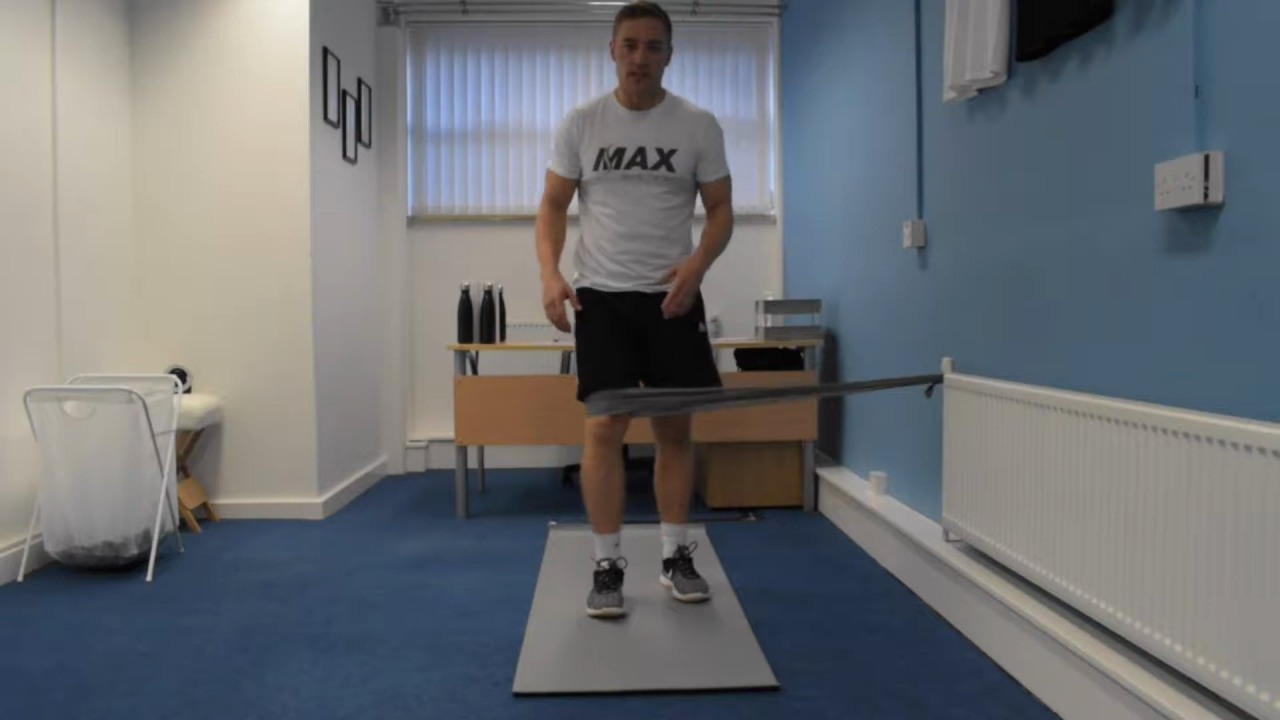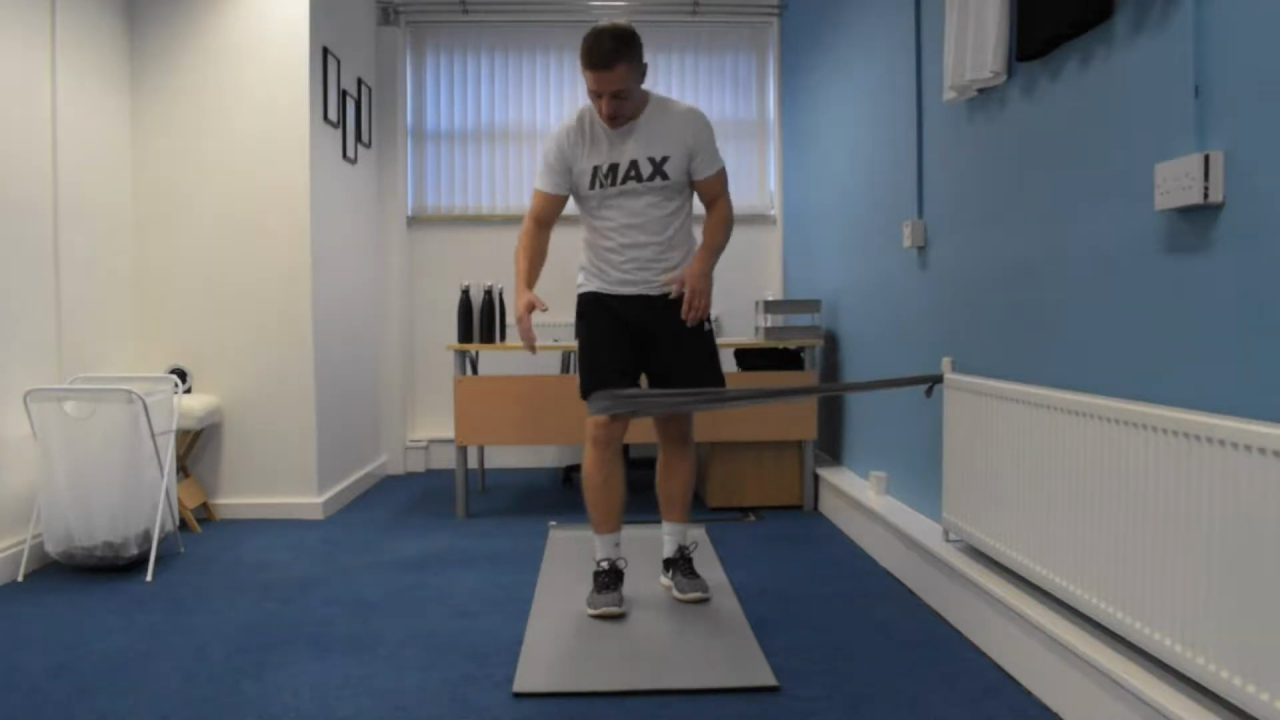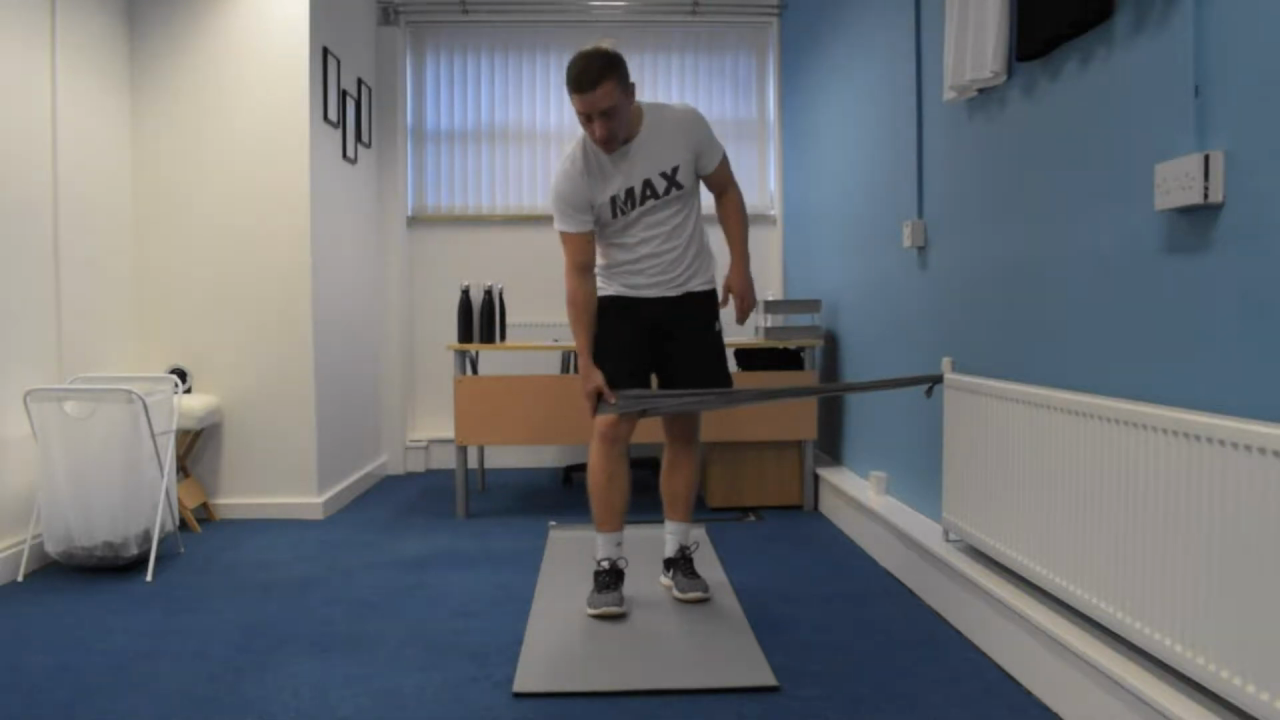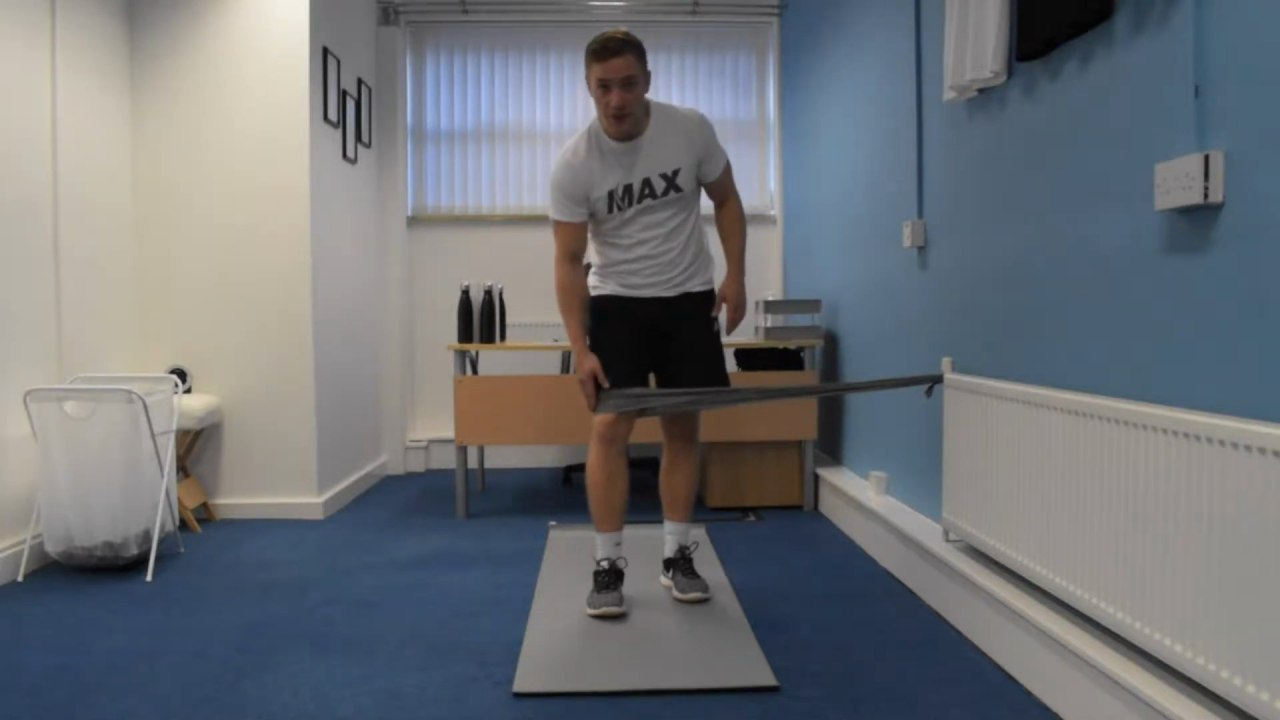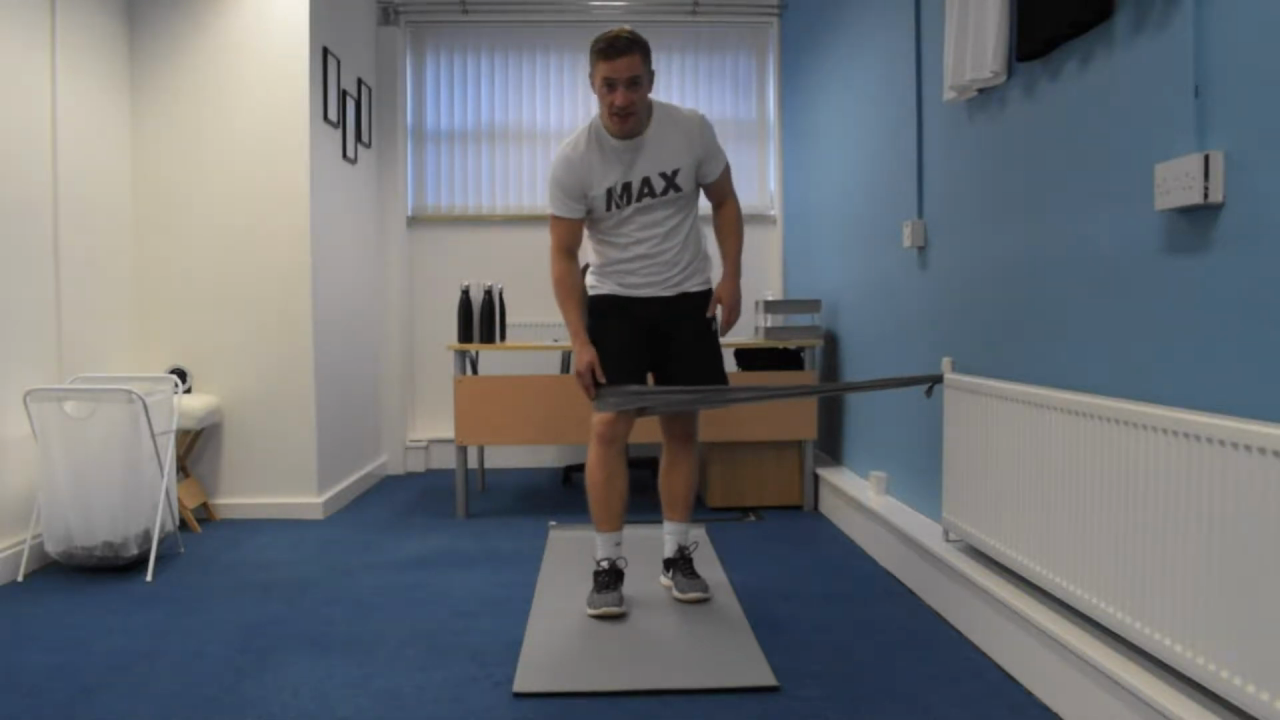
dt=0.5s
person 1, frame 1
left shoulder: (698, 125)
right shoulder: (580, 123)
left elbow: (720, 208)
right elbow: (553, 204)
left wrist: (697, 262)
right wrist: (550, 272)
left hip: (671, 297)
right hip: (602, 297)
left knee: (675, 429)
right knee: (604, 428)
left ankle: (676, 556)
right ankle: (607, 565)
person 1, frame 2
left shoulder: (687, 124)
right shoulder: (568, 139)
left elbow: (718, 204)
right elbow: (539, 222)
left wrist: (701, 264)
right wrist: (525, 287)
left hip: (676, 300)
right hip: (605, 300)
left knee: (676, 428)
right knee: (604, 427)
left ankle: (676, 556)
right ankle: (607, 566)
person 1, frame 3
left shoulder: (685, 125)
right shoulder: (573, 174)
left elbow: (726, 191)
right elbow: (580, 272)
left wrist: (740, 266)
right wrist: (586, 362)
left hip: (691, 297)
right hip: (621, 303)
left knee: (684, 428)
right knee: (612, 427)
left ankle: (677, 555)
right ankle: (608, 566)
person 1, frame 4
left shoulder: (691, 129)
right shoulder: (573, 164)
left elbow: (726, 200)
right elbow: (569, 260)
left wrist: (735, 274)
right wrist: (580, 348)
left hip: (689, 298)
right hip: (617, 302)
left knee: (682, 427)
right knee: (610, 427)
left ankle: (677, 556)
right ankle: (607, 566)
person 1, frame 5
left shoulder: (692, 129)
right shoulder: (574, 159)
left elbow: (724, 201)
right elbow: (564, 253)
left wrist: (731, 276)
right wrist: (579, 339)
left hip: (687, 299)
right hip: (615, 302)
left knee: (681, 427)
right knee: (608, 427)
left ankle: (676, 556)
right ankle: (608, 565)
